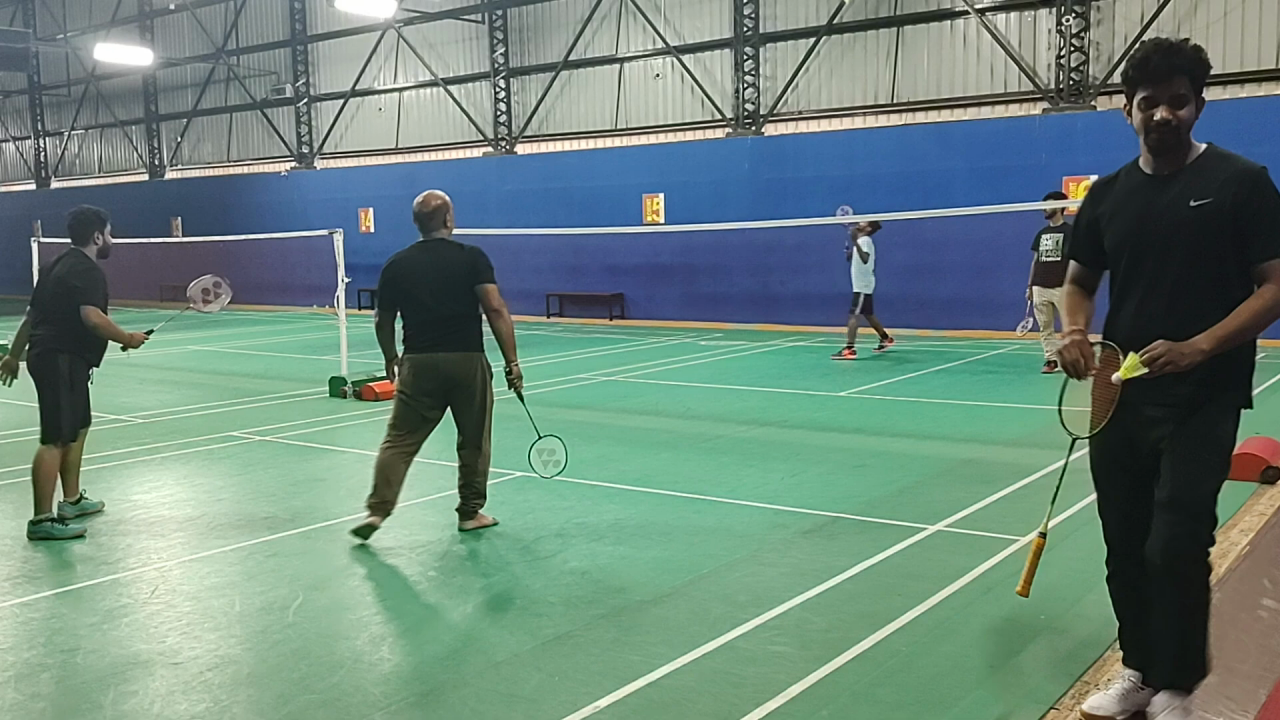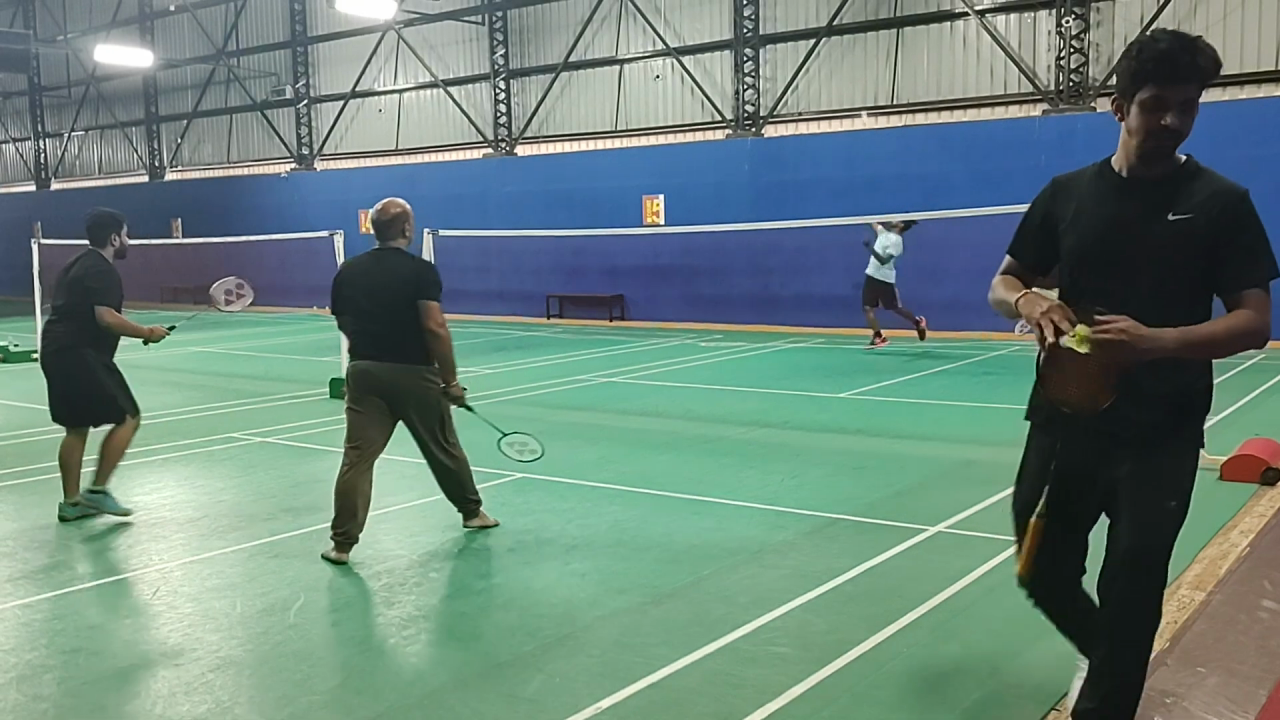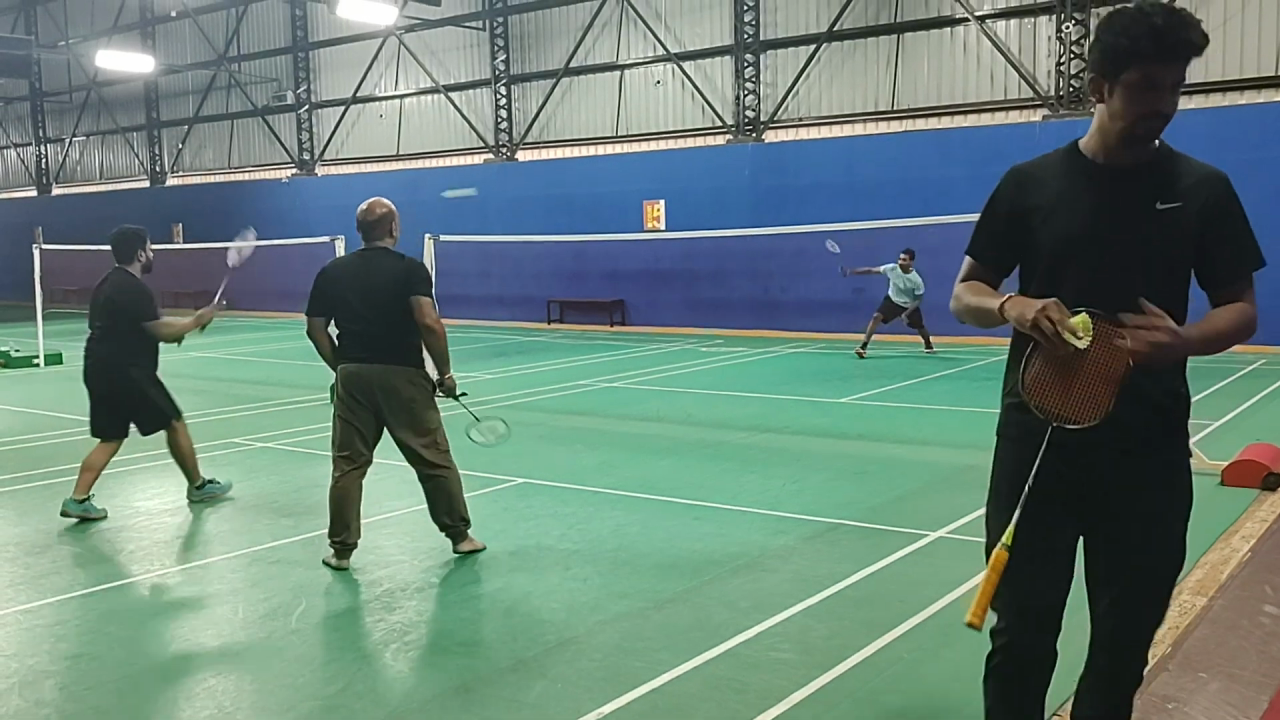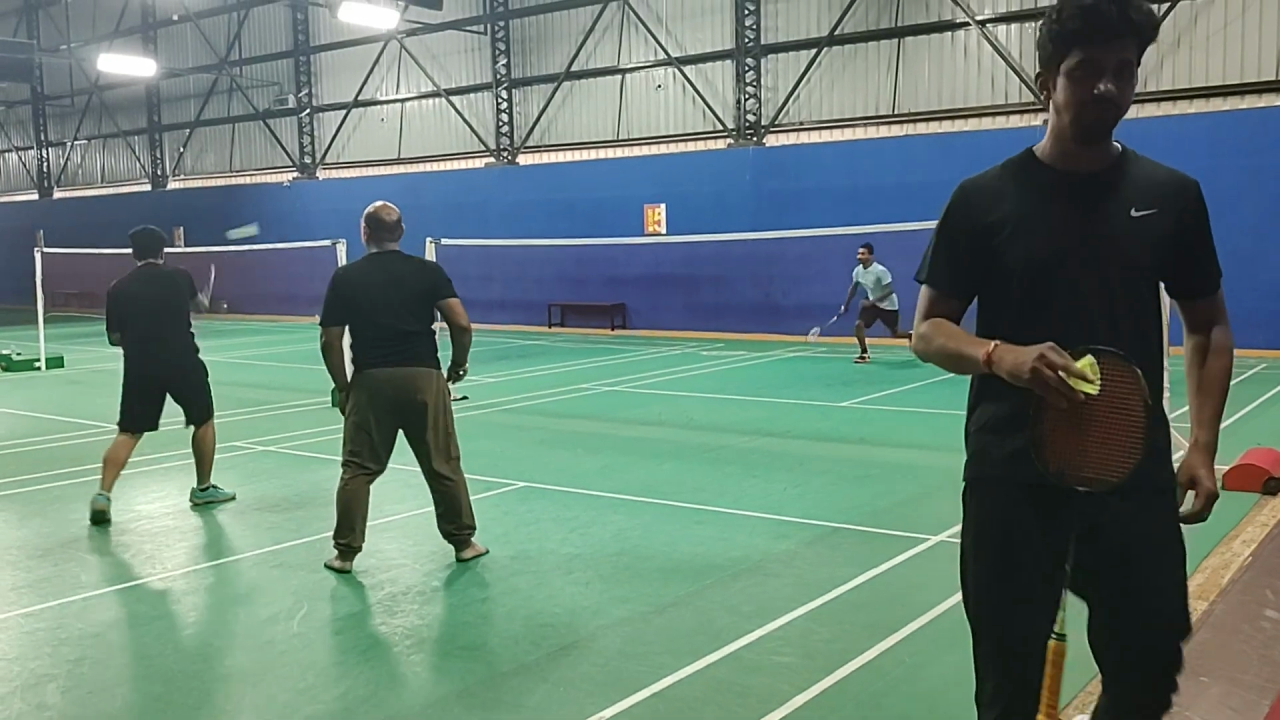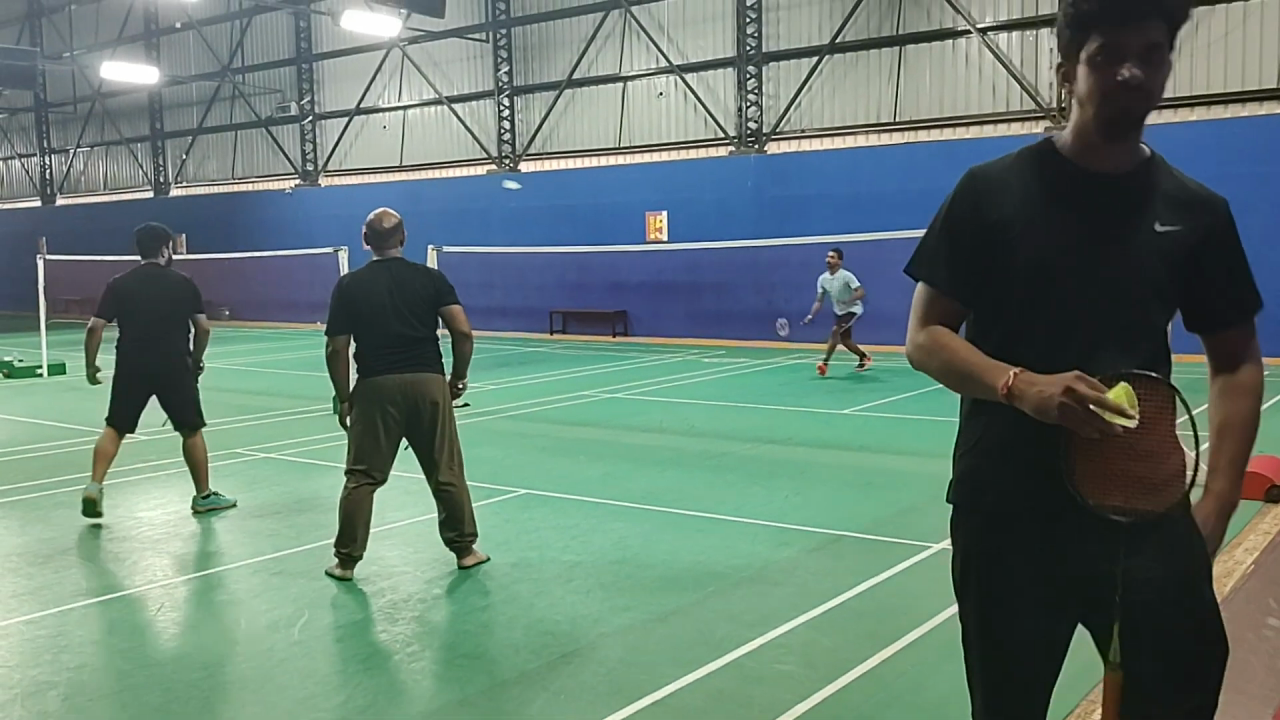
dt=0.3s
person 1, frame 1
right shoulder: (1108, 193)
right elbow: (1078, 283)
left wrist: (1201, 346)
right wrist: (1072, 330)
left hip: (1202, 406)
right hip: (1120, 403)
left knee: (1175, 548)
right knee: (1126, 551)
person 1, frame 2
left shoulder: (1220, 202)
right shoulder: (1066, 193)
right elbow: (1005, 280)
left wrist: (1157, 341)
right wrist: (1028, 303)
left hip: (1160, 437)
right hip: (1063, 421)
left knee: (1130, 587)
right knee: (1045, 573)
right ankle: (1108, 662)
person 1, frame 3
left shoulder: (1204, 190)
right shoulder: (1029, 184)
left elbow: (1240, 307)
right elbow: (964, 292)
left wrist: (1184, 341)
right wrist: (1013, 307)
left hip: (1150, 447)
right hip: (1038, 436)
left knee: (1127, 625)
right knee: (1023, 622)
person 1, frame 4
left shoulder: (1171, 196)
right shoulder: (983, 199)
left elbow: (1209, 326)
right elbow: (927, 331)
left wrist: (1202, 446)
right wrist: (999, 356)
left hip: (1134, 476)
right hip: (1010, 475)
person 1, frame 5
left shoulder: (1196, 213)
right shoulder: (989, 193)
left elbow: (1236, 363)
right elbow: (925, 337)
left wrist: (1218, 498)
right wrist: (1022, 385)
right hip: (1006, 506)
person 2, frame 1
left shoulder: (397, 265)
right shoulder: (472, 257)
left elbow: (383, 322)
right elbow: (495, 308)
left wrist: (391, 361)
right wrist: (512, 361)
left hip: (418, 363)
right hip: (466, 360)
left knee: (399, 441)
right knee: (474, 440)
left ankle: (376, 511)
right ankle: (470, 512)
person 2, frame 2
left shoulder: (347, 271)
right shoulder: (421, 270)
left elbow: (344, 324)
right elbow: (434, 327)
right wrist: (451, 380)
left hip: (364, 371)
right hip: (415, 373)
left knee: (357, 457)
right knee: (444, 448)
left ankle: (342, 542)
right ankle: (471, 511)
person 2, frame 3
left shoulder: (331, 272)
right shoulder: (410, 269)
left elbow: (315, 329)
right elbow: (429, 324)
right wrist: (445, 372)
left hip: (354, 375)
right hip: (404, 376)
left knee: (348, 465)
right knee: (433, 457)
left ankle: (341, 549)
right ankle: (460, 535)
person 2, frame 4
left shoulder: (344, 277)
right shoulder: (428, 271)
left elbow: (330, 341)
right elbow: (461, 324)
left wrist: (342, 387)
right wrist: (459, 364)
left hip: (370, 380)
right hip: (423, 378)
left knee: (358, 469)
right knee: (443, 465)
left ankle: (345, 551)
right ankle: (463, 541)
person 2, frame 5
left shoulder: (349, 285)
right shoulder: (431, 278)
left elbow: (336, 350)
right elbow: (462, 331)
left wrist: (343, 398)
right wrist: (459, 377)
left hip: (376, 388)
right hip: (428, 383)
left knee: (362, 477)
right knee: (446, 472)
left ankle: (346, 559)
right ankle: (464, 549)
person 3, frame 1
left shoulder: (56, 266)
right shoulder: (88, 271)
left elbow: (32, 314)
right elbow: (93, 318)
right wrist: (126, 338)
left hip: (47, 357)
right hip: (63, 361)
left knee: (76, 430)
right knee: (58, 440)
left ankle: (72, 498)
right ankle: (43, 518)
person 3, frame 2
left shoulder: (76, 266)
right shoulder: (103, 272)
right elbow: (106, 318)
right wrist: (147, 332)
left hip: (57, 353)
right hip: (82, 356)
left knee: (76, 427)
right knee: (128, 419)
left ankle: (72, 500)
right ankle: (98, 490)
person 3, frame 3
left shoulder: (106, 285)
right shoulder: (135, 289)
right elbow: (161, 332)
left wrist: (175, 327)
right wrist: (196, 320)
left hip: (98, 372)
right hip: (126, 373)
left knee: (110, 439)
right knee: (175, 424)
left ankle: (78, 499)
right ankle: (198, 485)
person 3, frame 4
left shoulder: (119, 290)
right shoulder: (179, 277)
left elbow: (115, 338)
right elbow: (199, 303)
right wrist: (202, 299)
left hip: (139, 367)
right hip: (182, 363)
left knee: (128, 432)
right knee: (204, 421)
left ankle: (102, 495)
right ankle: (203, 488)
person 3, frame 5
left shoulder: (119, 284)
right shoulder: (183, 283)
left elbow: (95, 327)
right elbow: (203, 328)
left wrist: (90, 364)
right wrist: (197, 360)
left hip: (131, 367)
right hip: (174, 366)
left knee: (114, 430)
right knee: (192, 432)
left ankle: (93, 488)
right ankle: (203, 496)
